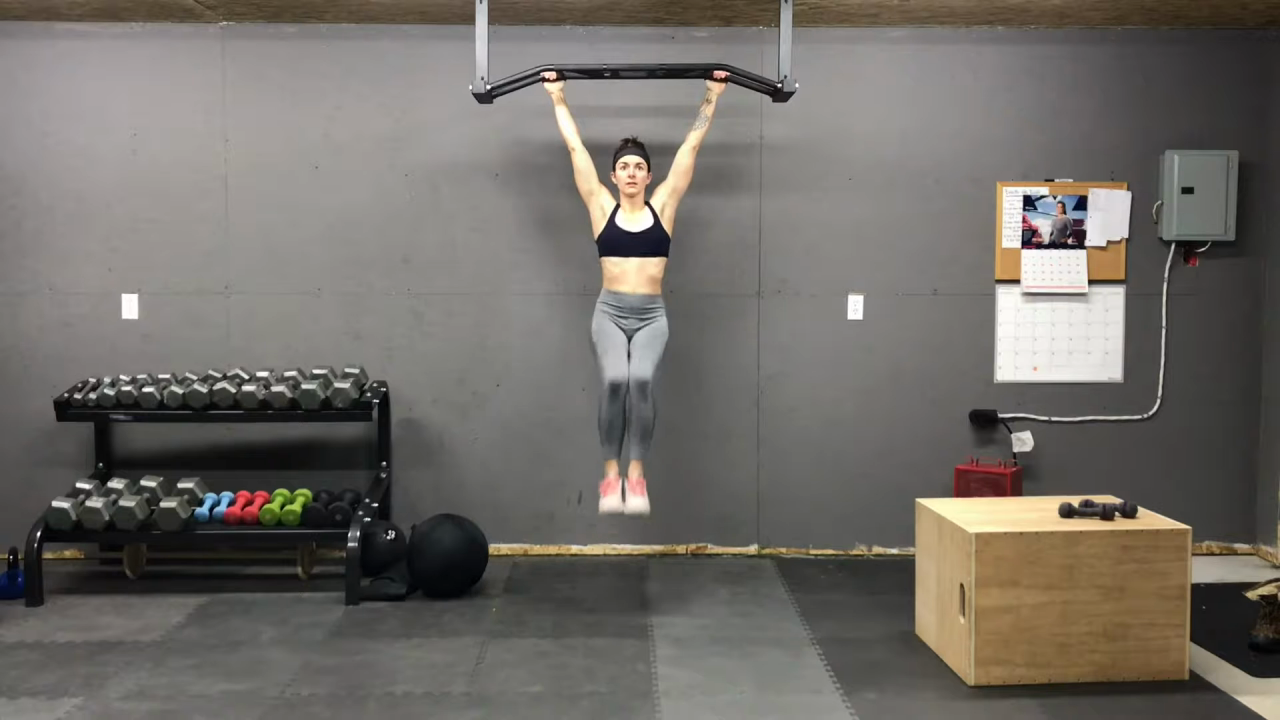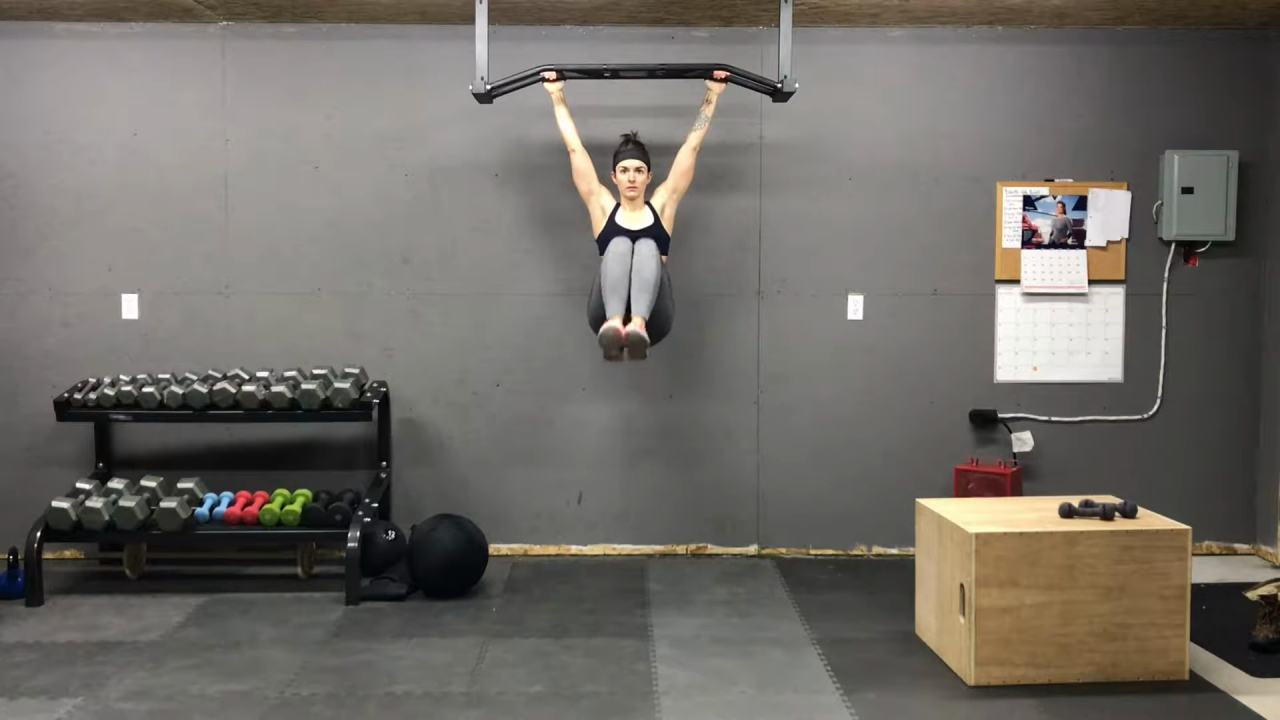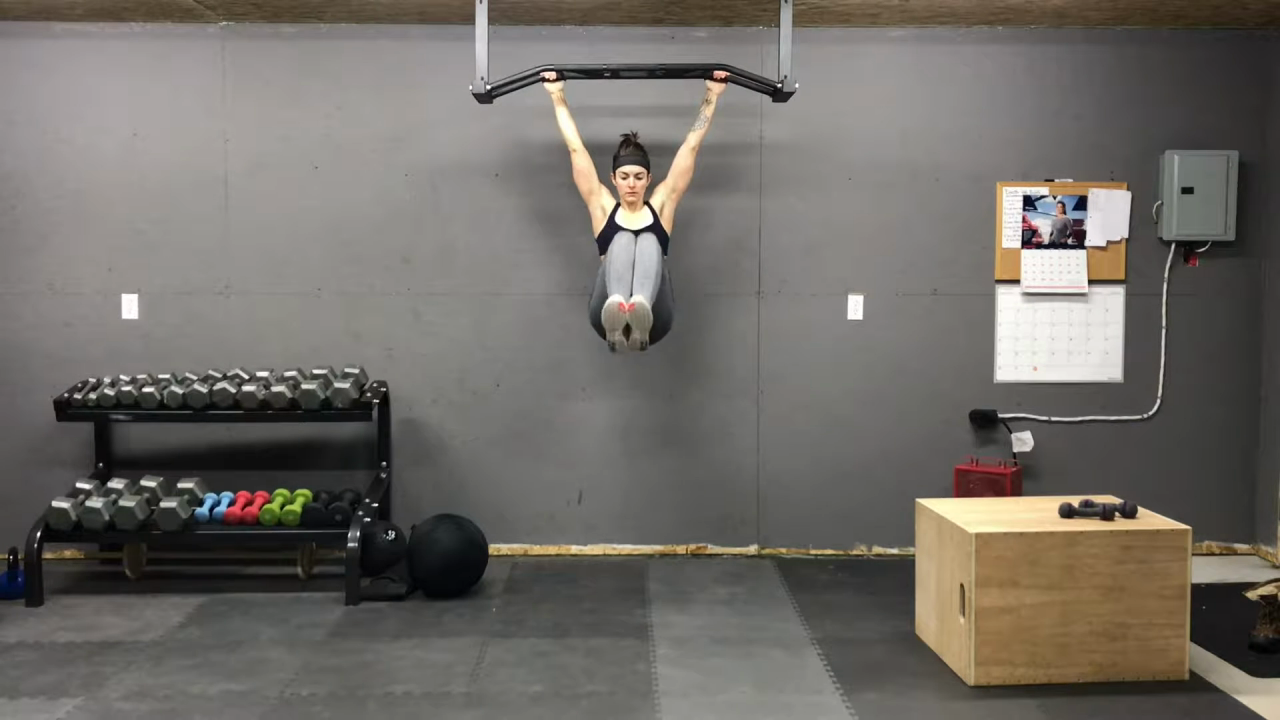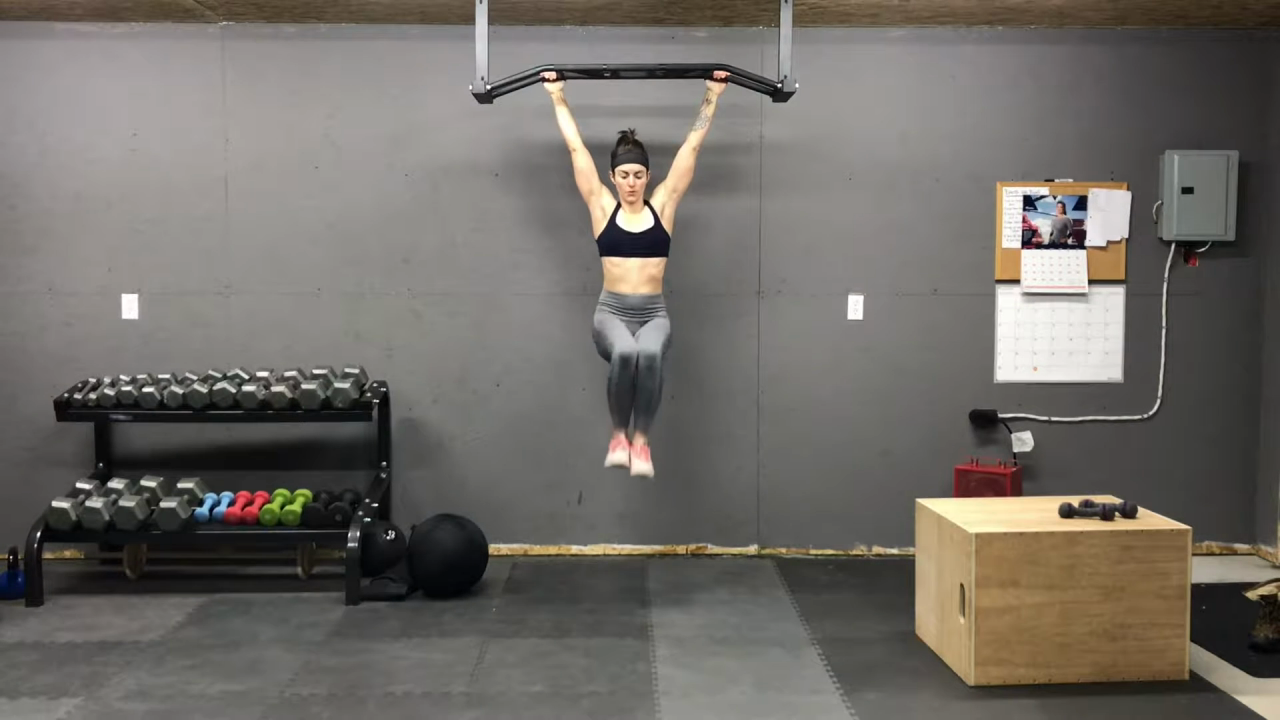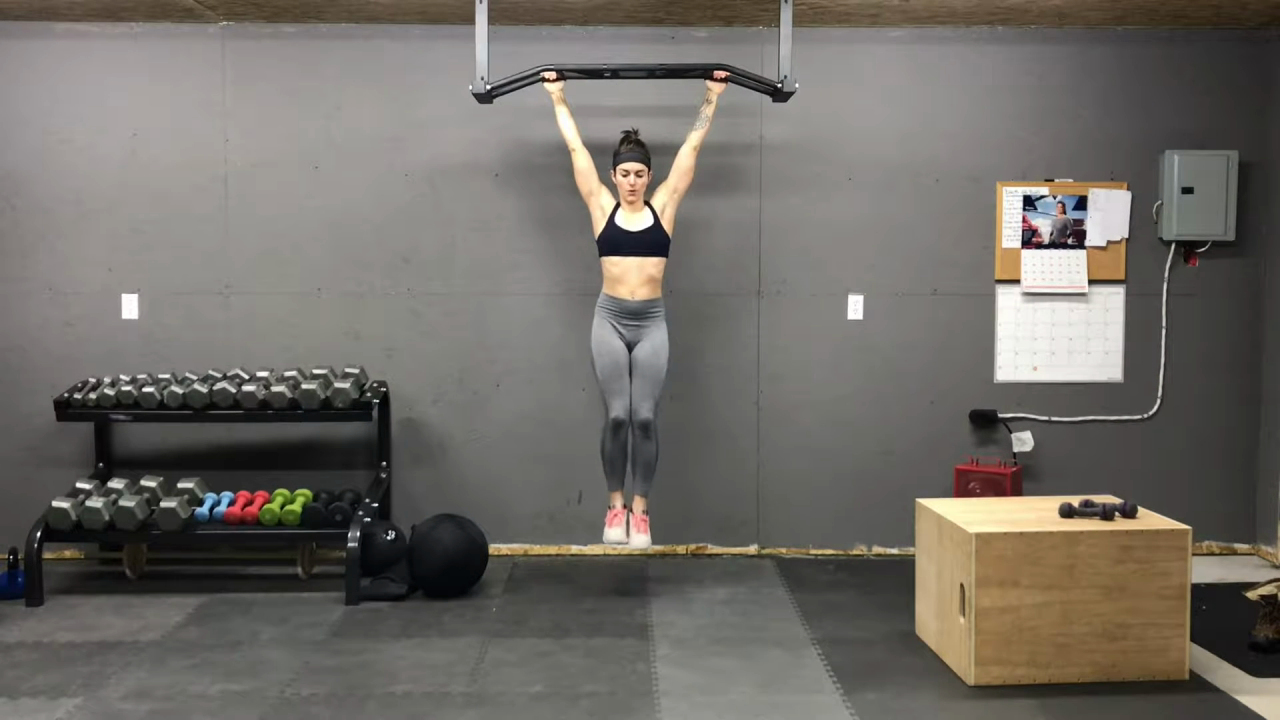
dt=0.5s
person 1, frame 1
left shoulder: (663, 204)
right shoulder: (602, 206)
left elbow: (690, 146)
right elbow: (575, 147)
left wrist: (712, 96)
right wrist: (557, 97)
left hip: (651, 317)
right hip: (610, 314)
left knee: (641, 381)
right knee: (615, 381)
left ankle: (636, 474)
right ankle: (611, 474)
person 1, frame 2
left shoulder: (662, 205)
right shoulder: (602, 207)
left elbow: (692, 147)
right elbow: (575, 148)
left wrist: (711, 96)
right wrist: (557, 96)
left hip: (653, 318)
right hip: (605, 309)
left knee: (647, 249)
right knee: (618, 247)
left ankle: (638, 326)
right ankle: (614, 325)
person 1, frame 3
left shoulder: (662, 205)
right shoulder: (602, 207)
left elbow: (691, 147)
right elbow: (576, 148)
left wrist: (711, 96)
right wrist: (557, 97)
left hip: (655, 319)
right hip: (605, 314)
left knee: (648, 243)
right knee: (623, 242)
left ankle: (641, 315)
right ankle: (618, 314)
person 1, frame 4
left shoulder: (662, 204)
right shoulder: (602, 206)
left elbow: (691, 148)
right elbow: (576, 149)
left wrist: (711, 97)
right wrist: (558, 98)
left hip: (653, 315)
right hip: (611, 313)
left knee: (649, 354)
right knee: (626, 354)
left ankle: (641, 442)
right ankle: (619, 436)
person 1, frame 5
left shoulder: (663, 205)
right shoulder: (601, 206)
left elbow: (692, 146)
right elbow: (575, 147)
left wrist: (712, 96)
right wrist: (557, 96)
left hip: (651, 324)
right hip: (610, 321)
left knee: (644, 418)
right knee: (617, 416)
left ankle: (640, 509)
right ankle: (615, 506)
